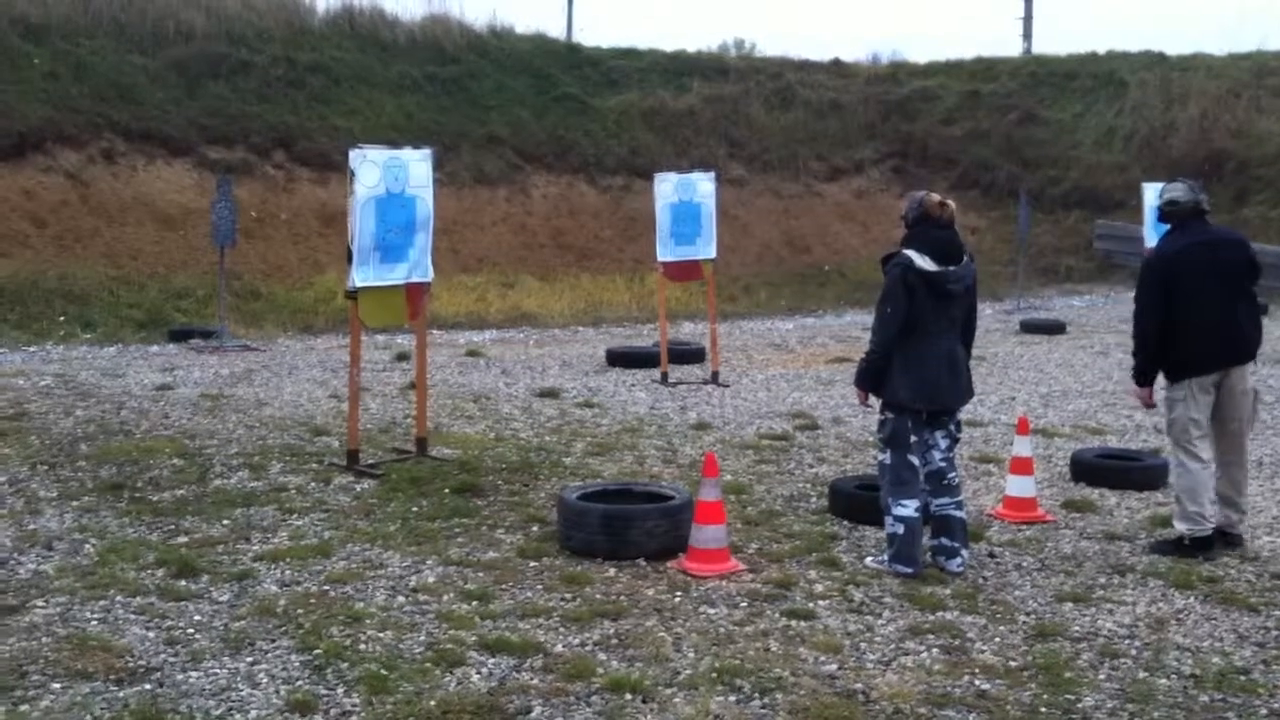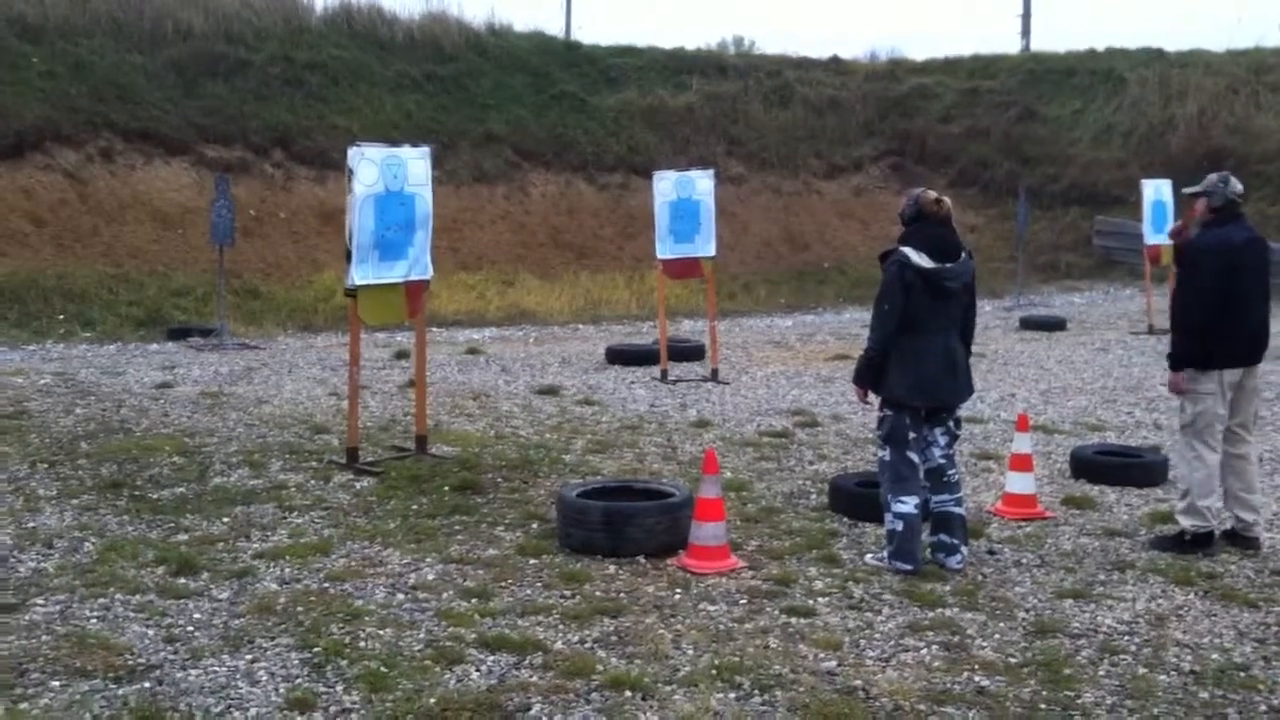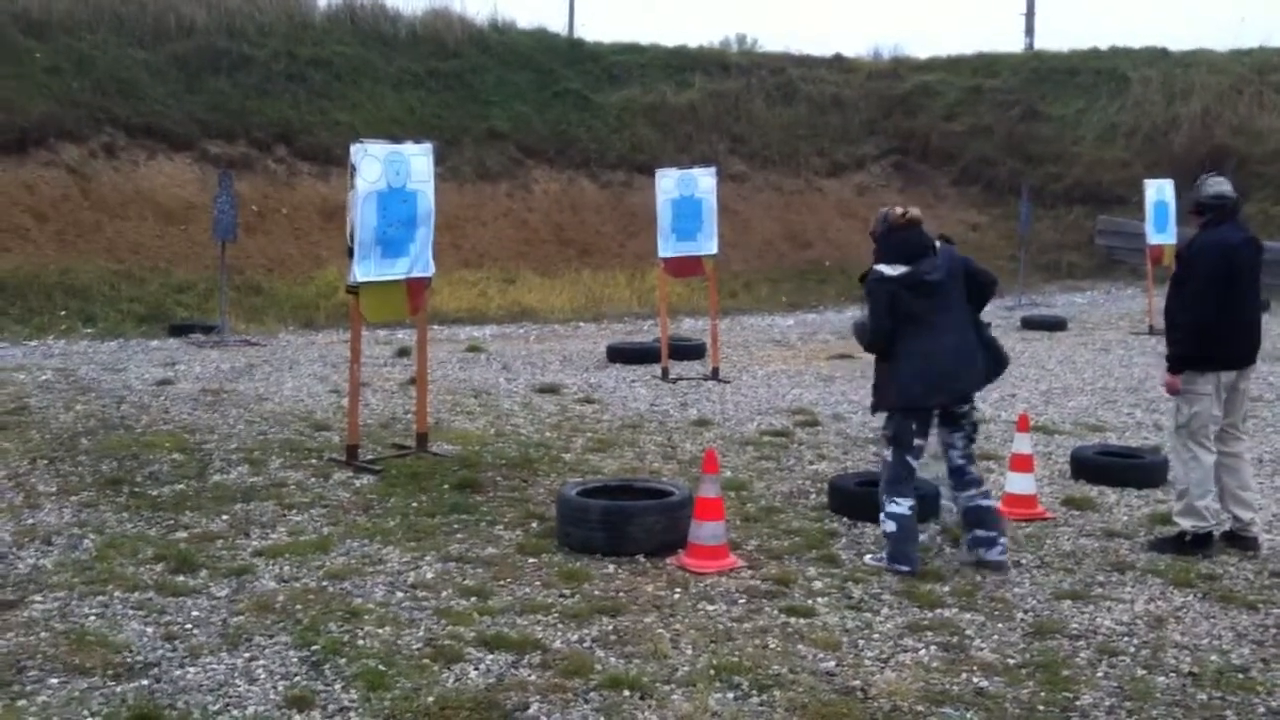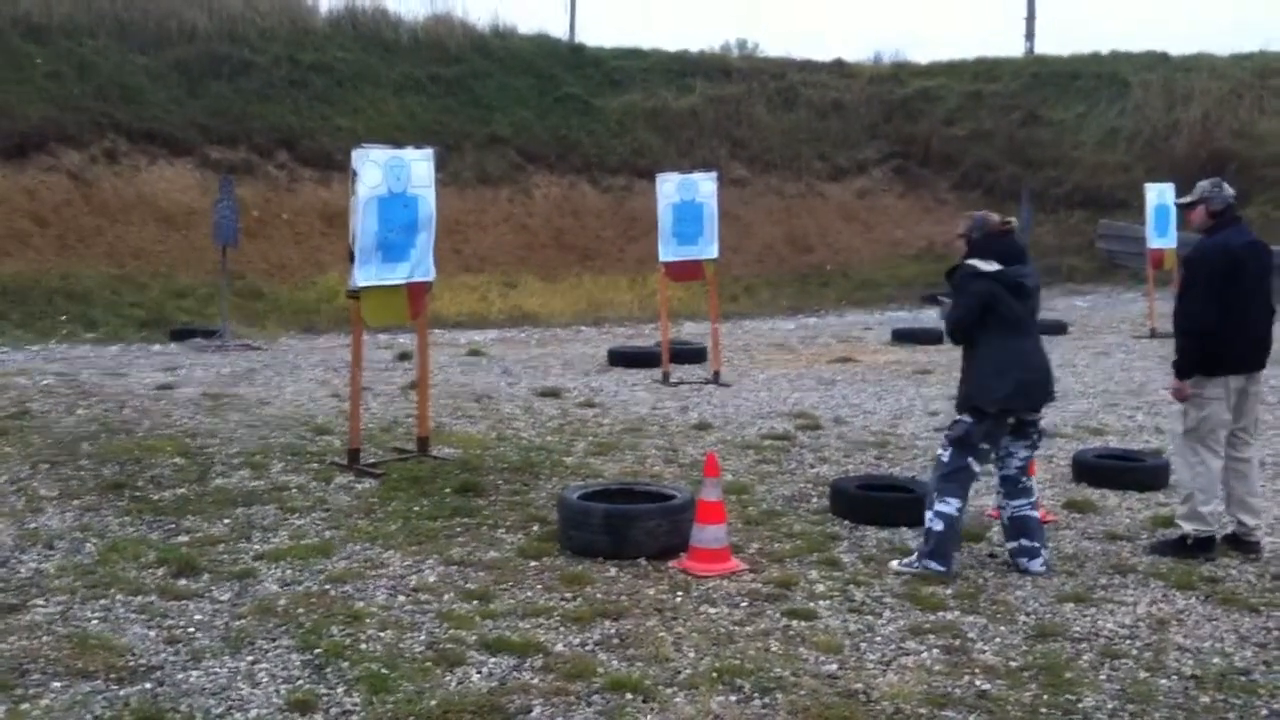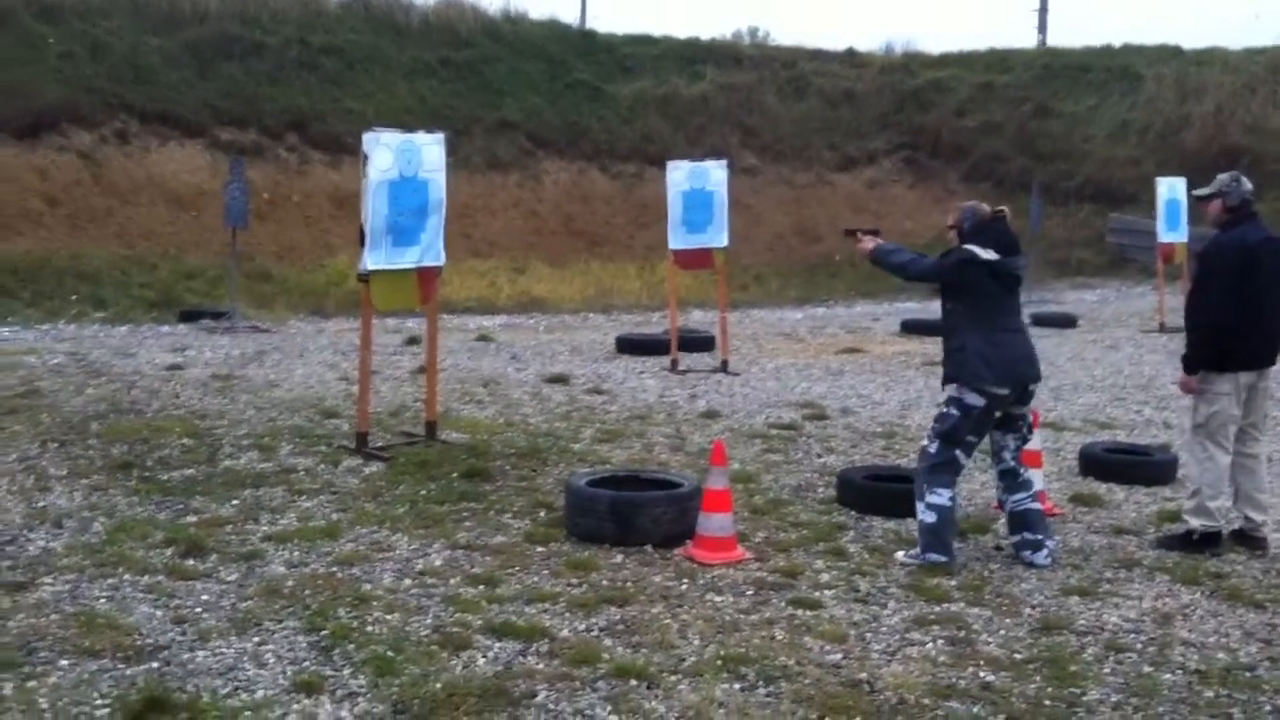
dt=1s
person 1, frame 1
left shoulder: (1161, 258)
right shoulder: (1235, 243)
left elbow: (1148, 323)
right elbow: (1251, 284)
left wrist: (1143, 377)
left hip: (1189, 365)
right hip: (1237, 358)
left knee: (1190, 448)
right knee: (1234, 445)
left ankle: (1197, 534)
right ankle: (1231, 524)
person 1, frame 2
left shoulder: (1208, 244)
right shoulder: (1252, 241)
left elbow: (1194, 310)
left wrist: (1178, 363)
right wrist: (1184, 249)
left hip: (1212, 359)
right hip: (1247, 356)
left knee: (1200, 442)
right knee: (1240, 441)
left ankle: (1197, 530)
right ankle: (1248, 528)
person 1, frame 3
left shoulder: (1204, 247)
right shoulder: (1249, 244)
left elbow: (1191, 312)
left wrist: (1176, 365)
left hip: (1205, 361)
right hip: (1240, 357)
left knee: (1194, 443)
right knee: (1231, 440)
left ankle: (1196, 532)
right ankle: (1245, 528)
person 1, frame 4
left shoulder: (1209, 252)
right shoulder: (1257, 248)
left elbow: (1196, 318)
right elbow: (1263, 308)
left wrist: (1183, 371)
left hip: (1214, 367)
right hip: (1250, 362)
left knee: (1201, 448)
right knee: (1242, 446)
left ankle: (1198, 534)
right ankle: (1248, 532)
person 1, frame 5
left shoulder: (1224, 247)
left elbow: (1209, 314)
left wrist: (1192, 365)
left hip: (1224, 364)
left knee: (1210, 444)
left ankle: (1205, 529)
person 2, frame 1
left shoulder: (905, 266)
right shoulder: (964, 266)
left elbow: (886, 331)
right elbow: (967, 329)
left wrist: (866, 377)
left hip: (906, 382)
right hip: (949, 380)
left knee: (901, 467)
right knee: (942, 464)
left ankle: (903, 556)
right ankle: (952, 552)
person 2, frame 2
left shoulder: (902, 264)
right shoulder: (962, 263)
left elbow: (884, 328)
right elbow: (967, 325)
left wrist: (865, 375)
left hip: (905, 379)
right hip: (948, 377)
left knee: (900, 463)
right knee: (942, 461)
left ankle: (903, 553)
right ankle: (952, 548)
person 2, frame 3
left shoulder: (883, 279)
right shoulder: (947, 258)
left elbow: (878, 341)
right elbow: (986, 283)
left wrist: (864, 334)
left hip: (912, 383)
right hip: (957, 376)
left knee: (900, 468)
right knee: (961, 462)
left ankle: (901, 554)
right ankle: (989, 543)
person 2, frame 4
left shoulder: (975, 277)
right shoulder: (1023, 276)
left elbow: (958, 330)
left wrist: (949, 310)
left hip: (992, 388)
right hip: (1030, 384)
left knee: (953, 470)
right knee: (1015, 471)
left ankle: (933, 557)
right ankle: (1031, 553)
person 2, frame 5
left shoulder: (967, 263)
right shoulder: (1003, 262)
left elbow: (918, 269)
right elbow: (934, 265)
left wrist: (876, 251)
right wrist: (886, 247)
left hip: (981, 378)
right hip: (1018, 375)
left knee: (938, 462)
right knee: (1010, 462)
left ankle: (934, 549)
right ankle: (1036, 546)
